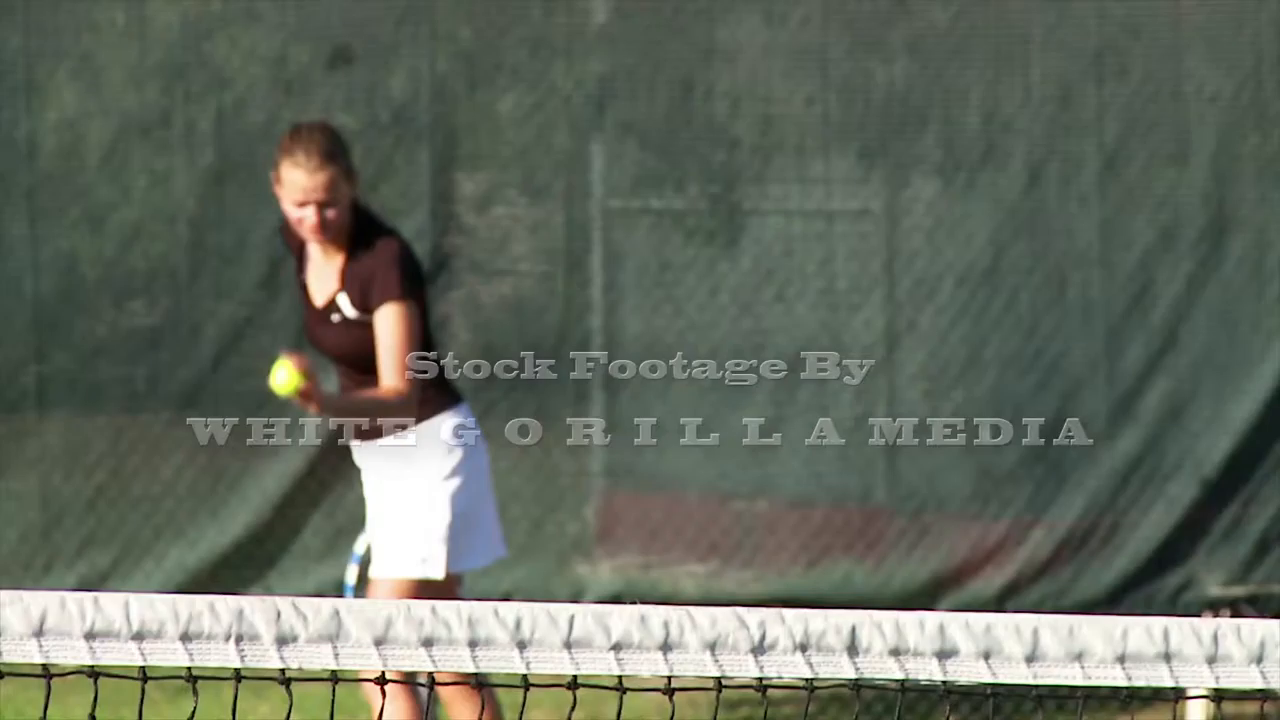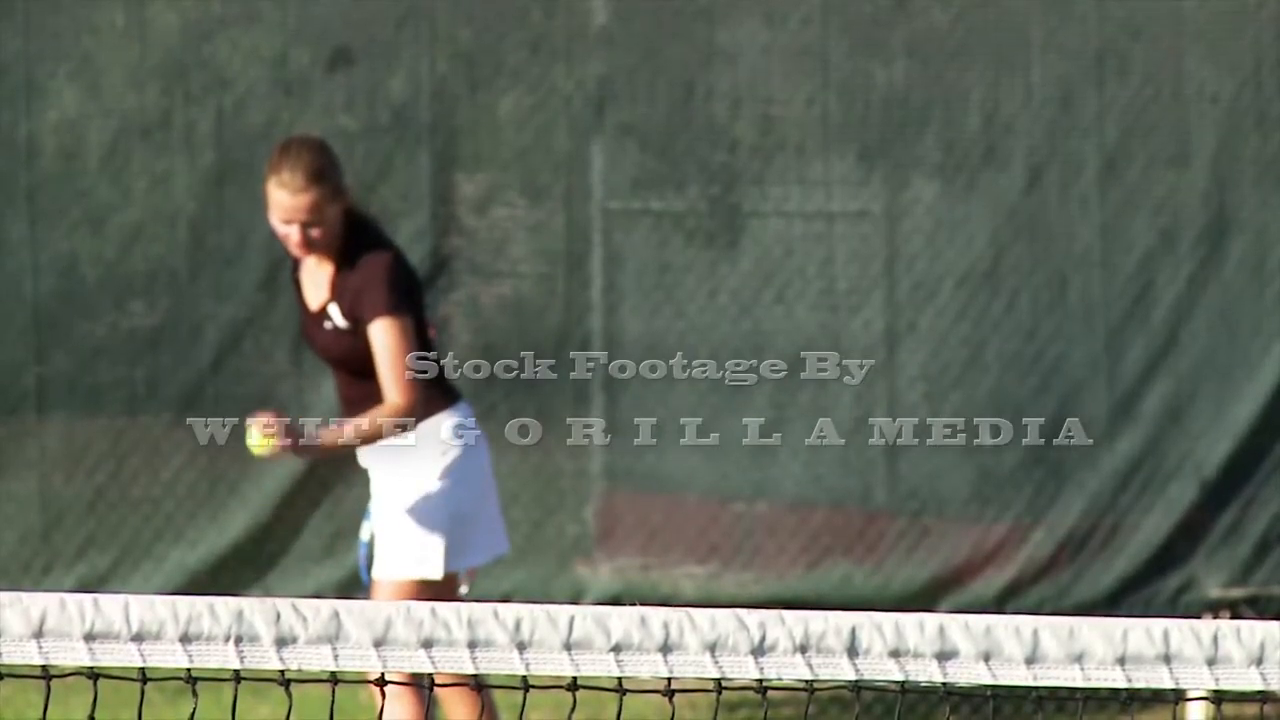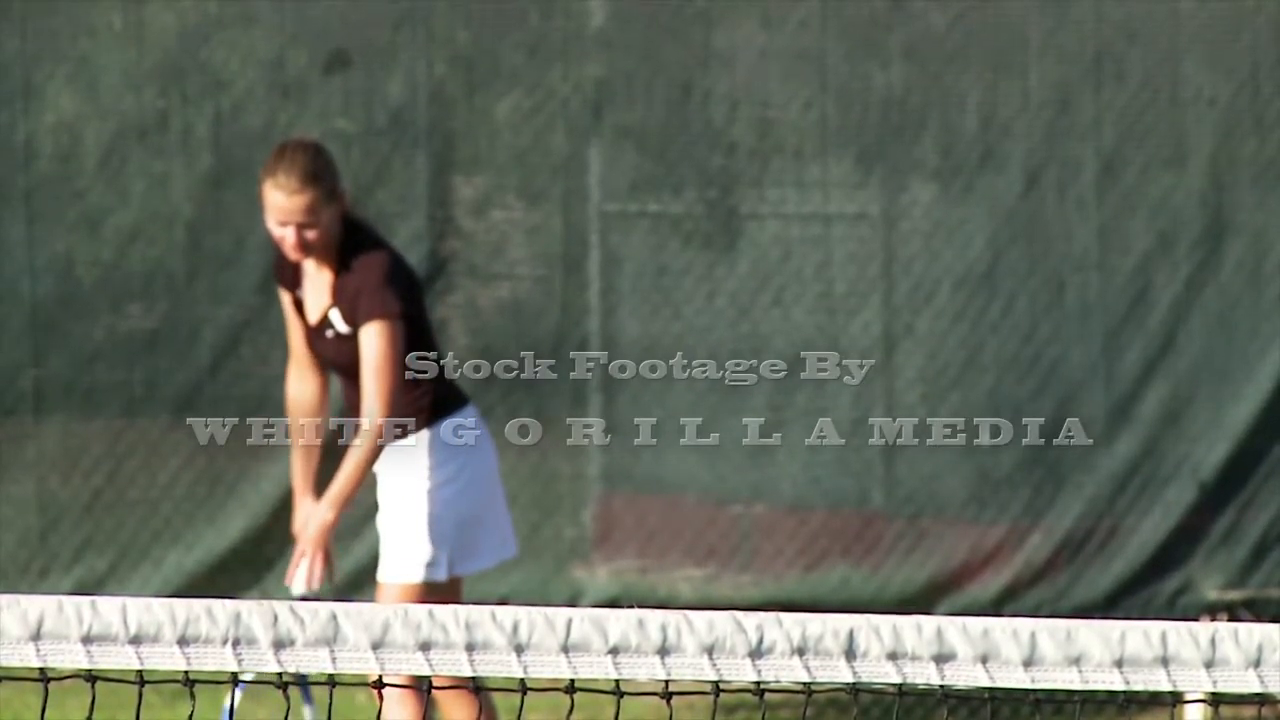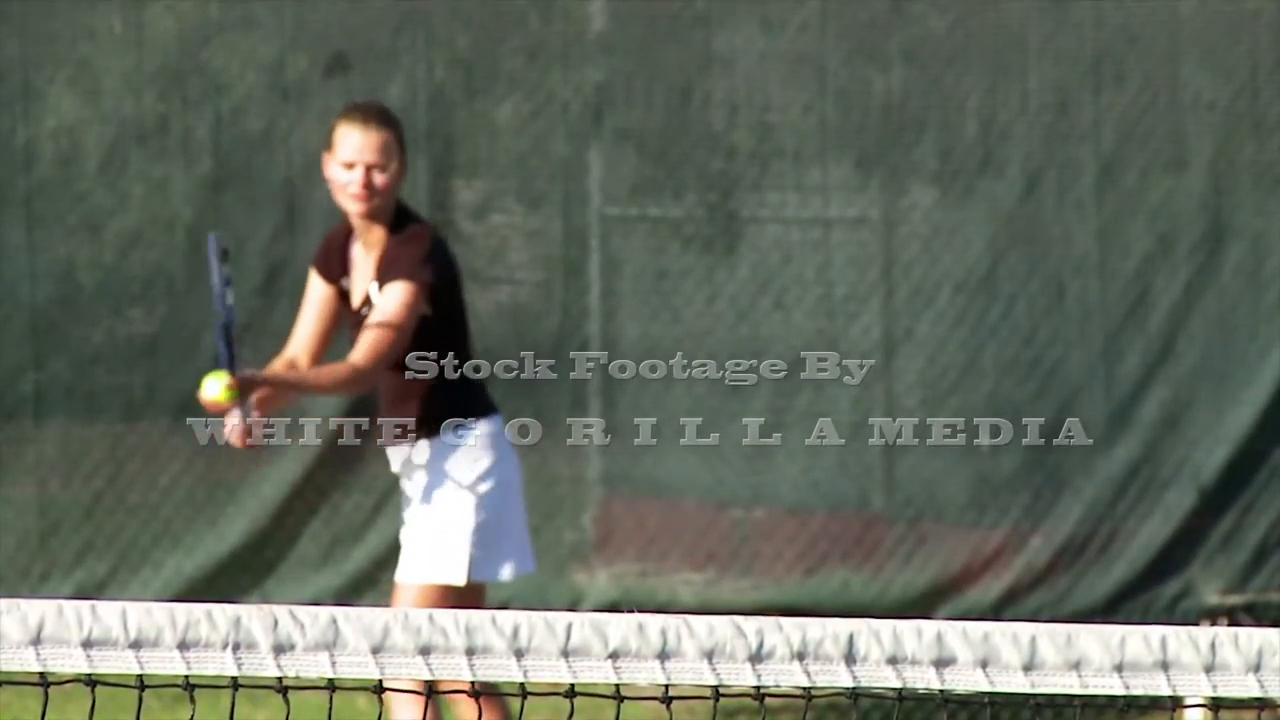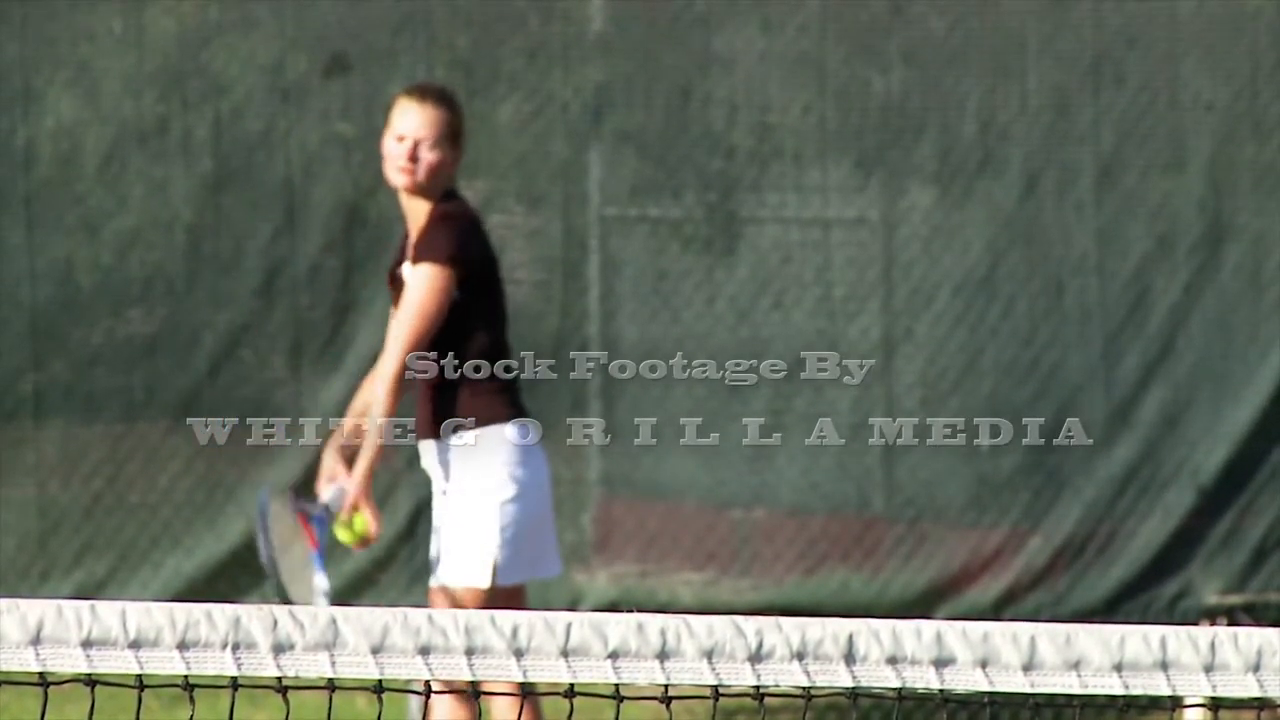
dt=1s
person 1, frame 1
left shoulder: (387, 259)
right shoulder: (298, 239)
left elbow: (401, 394)
left wrist: (328, 402)
left hip: (431, 450)
right hip: (382, 455)
person 1, frame 2
left shoulder: (376, 270)
right shoulder: (305, 244)
left elbow: (403, 405)
left wrist: (313, 441)
left hip: (431, 449)
right hip: (393, 455)
person 1, frame 3
left shoulder: (375, 275)
right shoulder: (292, 261)
left elbow: (378, 420)
right elbow: (306, 374)
left wrist: (325, 518)
right wrist: (302, 489)
left hip: (437, 452)
right hip: (401, 457)
person 1, frame 4
left shoulder: (417, 251)
right shoulder: (337, 249)
left elbow: (359, 372)
right elbow: (298, 358)
left wrist: (260, 377)
right wrist: (248, 405)
left hip: (461, 457)
right hip: (426, 462)
person 1, frame 5
left shoulder: (446, 235)
right shoulder: (428, 233)
left elbow: (395, 360)
right elbow: (400, 363)
left wrist: (362, 473)
right wrist: (341, 443)
left hip: (486, 459)
right hip: (465, 461)
